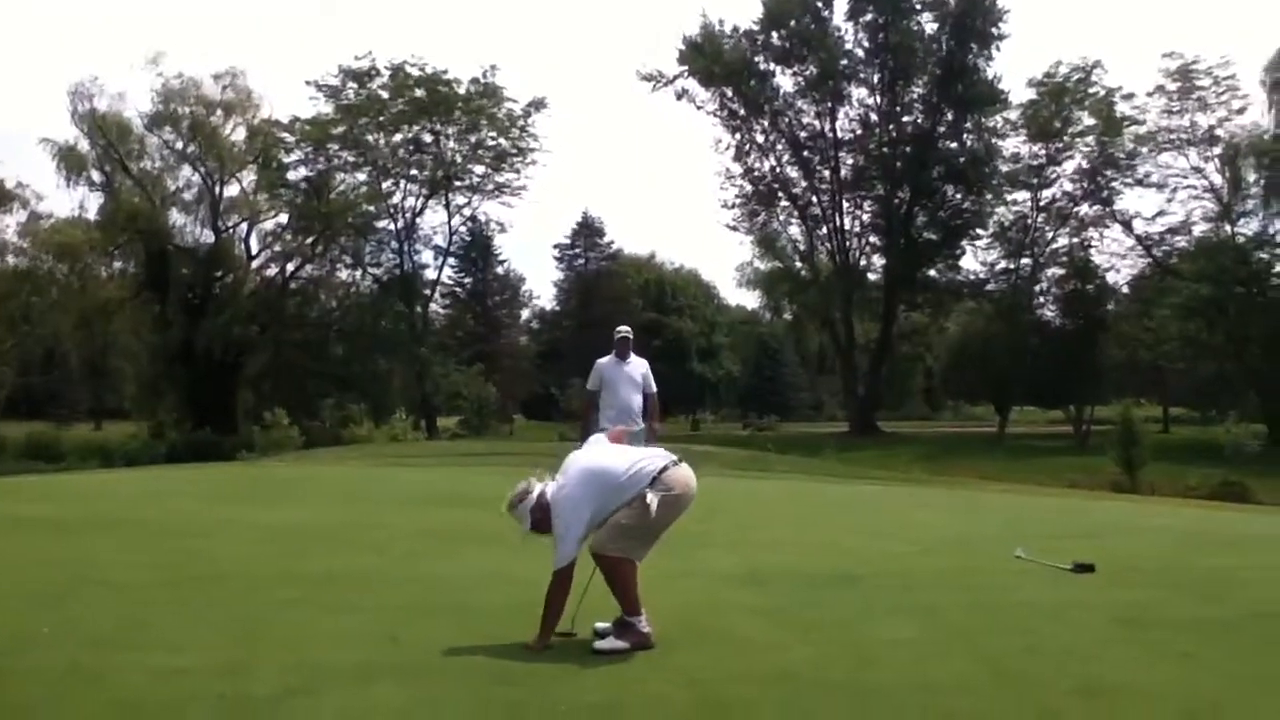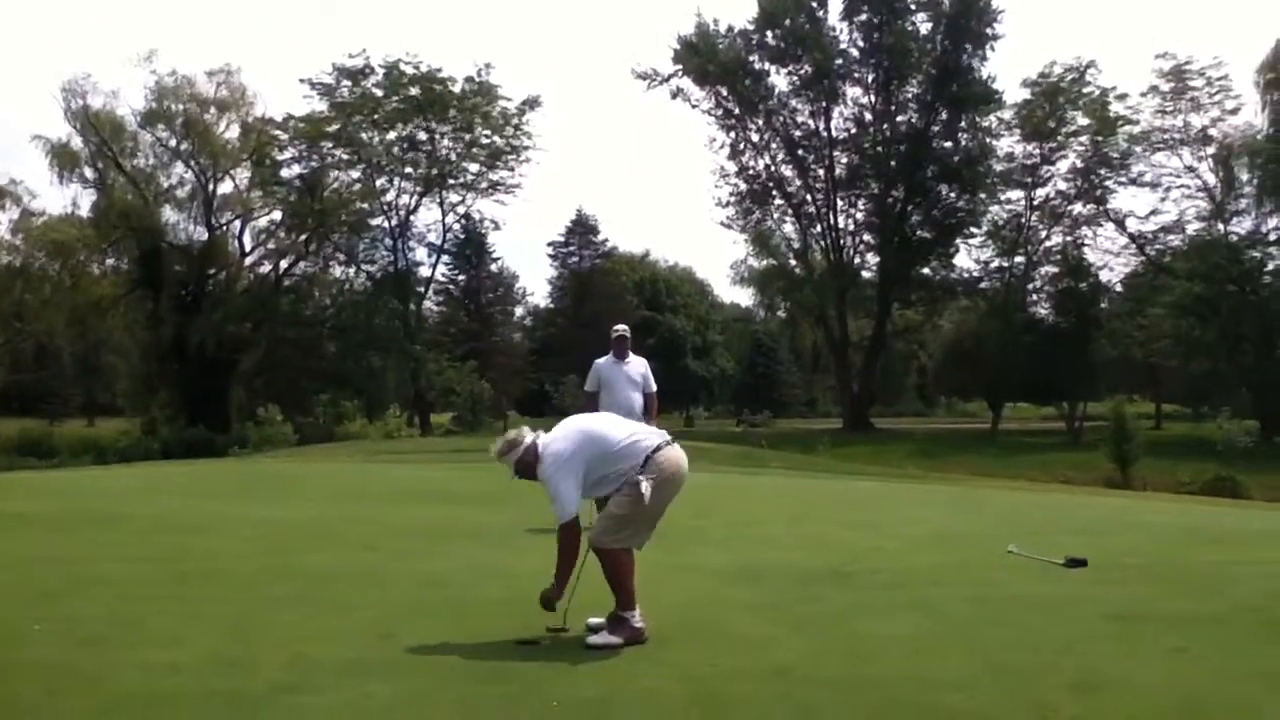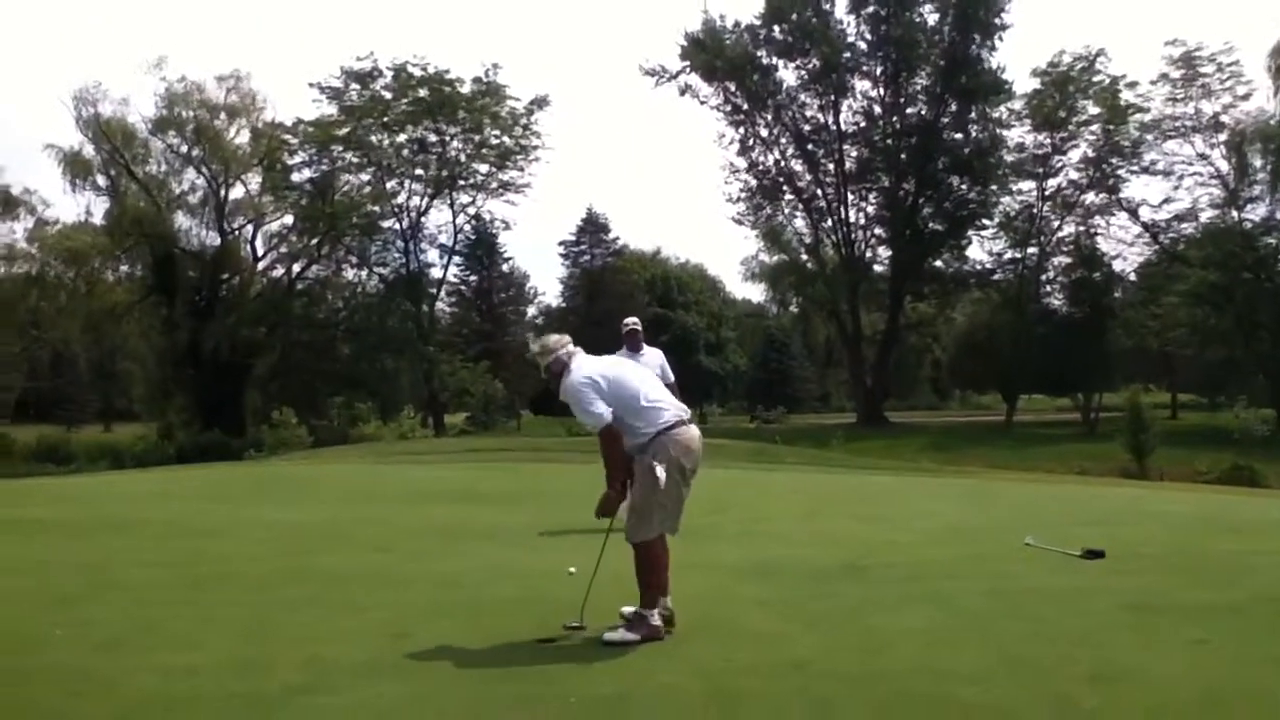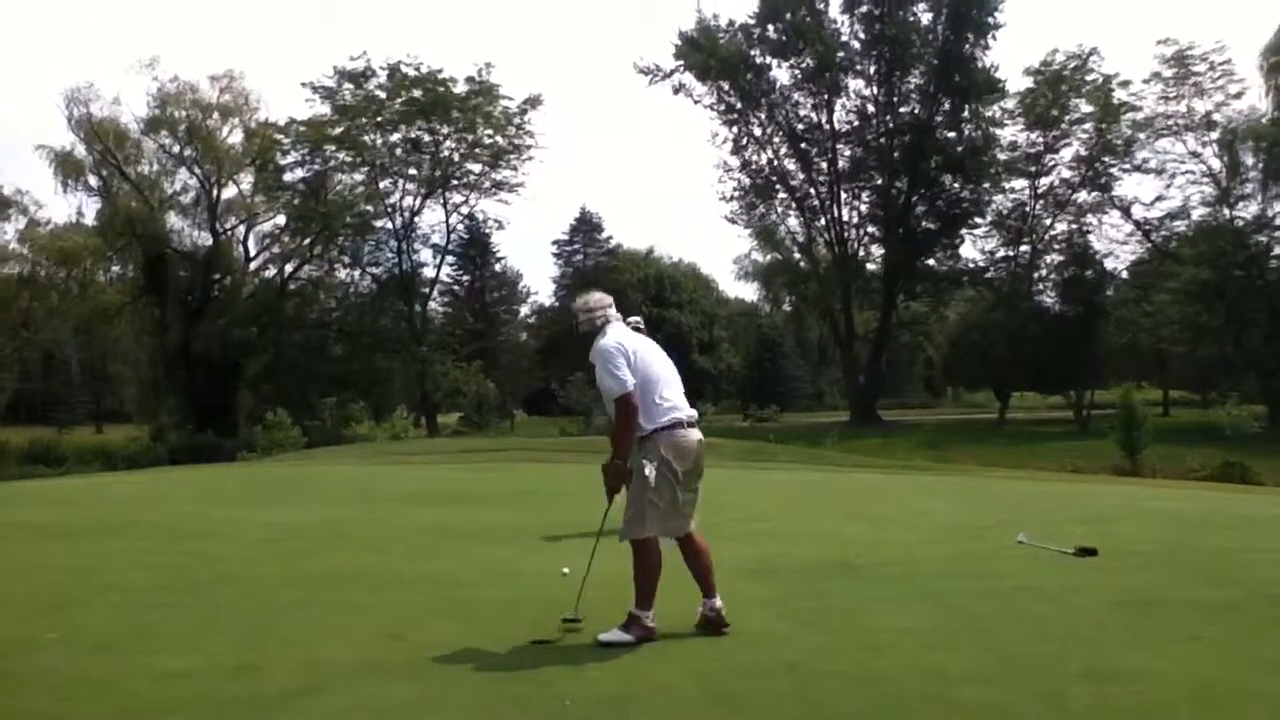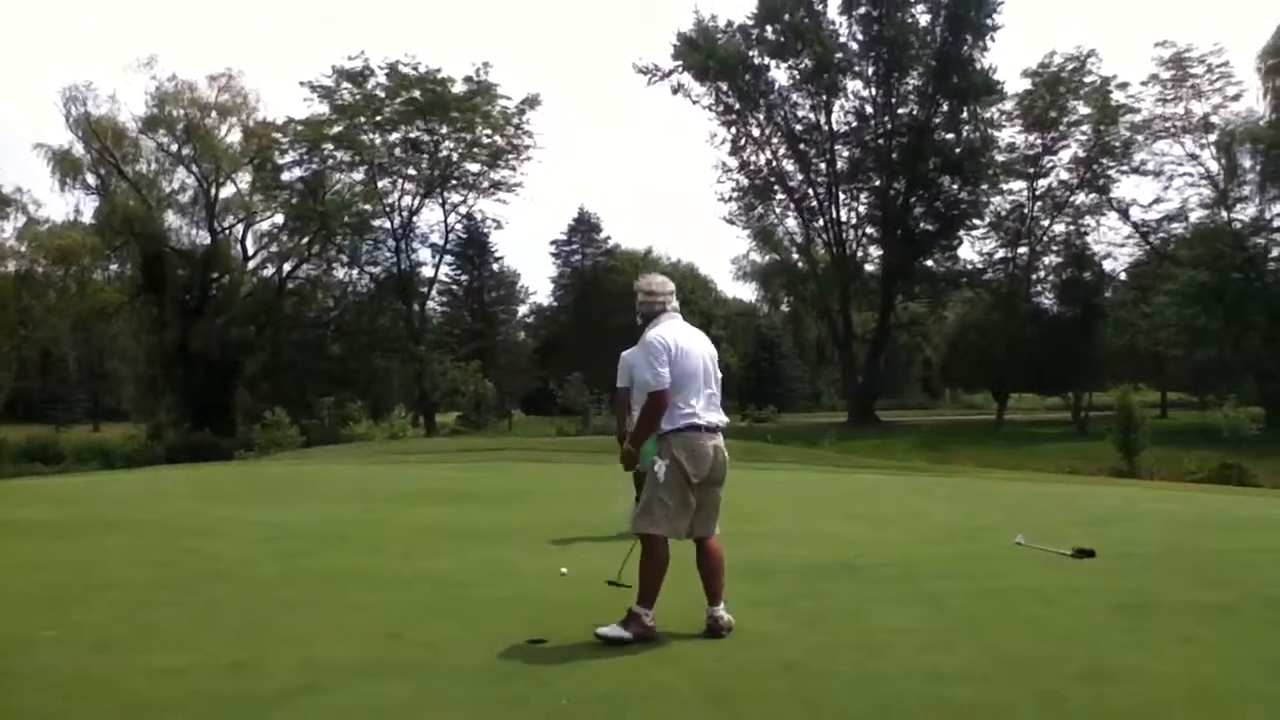
dt=0.3s
person 1, frame 1
left shoulder: (565, 509)
right shoulder: (571, 467)
left elbow: (562, 579)
right elbow: (621, 432)
left wrist: (543, 636)
left hip: (668, 485)
right hip: (677, 473)
left knee: (605, 549)
right knee: (617, 546)
left ankle: (637, 627)
right ankle: (632, 618)
person 1, frame 2
left shoulder: (553, 466)
right shoulder: (560, 435)
left elbow: (569, 531)
right elbow: (615, 424)
left wrist: (557, 588)
left hip: (658, 467)
right hip: (669, 455)
left knee: (605, 541)
right knee: (615, 537)
left ankle: (630, 622)
right ankle: (625, 613)
person 1, frame 3
left shoulder: (576, 382)
right shoulder: (606, 363)
left elbow: (611, 436)
left wrist: (614, 491)
right wrist: (627, 474)
left hip: (664, 443)
right hip: (684, 435)
left knee: (643, 534)
right knee: (653, 532)
left ankle: (648, 619)
right ankle: (660, 606)
person 1, frame 4
left shoulder: (606, 347)
right shoulder: (640, 341)
left elbow: (628, 406)
left wrist: (618, 461)
right wrist: (623, 459)
left hip: (662, 443)
right hip: (688, 435)
left knee: (642, 533)
right knee: (683, 529)
left ankle: (642, 620)
right ankle: (712, 608)
person 1, frame 5
left shoulder: (655, 340)
right shoulder: (699, 336)
left elbow: (658, 400)
right elbow: (718, 391)
left wrist: (632, 444)
left hip: (681, 443)
right hip: (713, 442)
left knee: (655, 530)
right knee: (705, 533)
left ankle: (641, 619)
right ankle: (717, 613)
